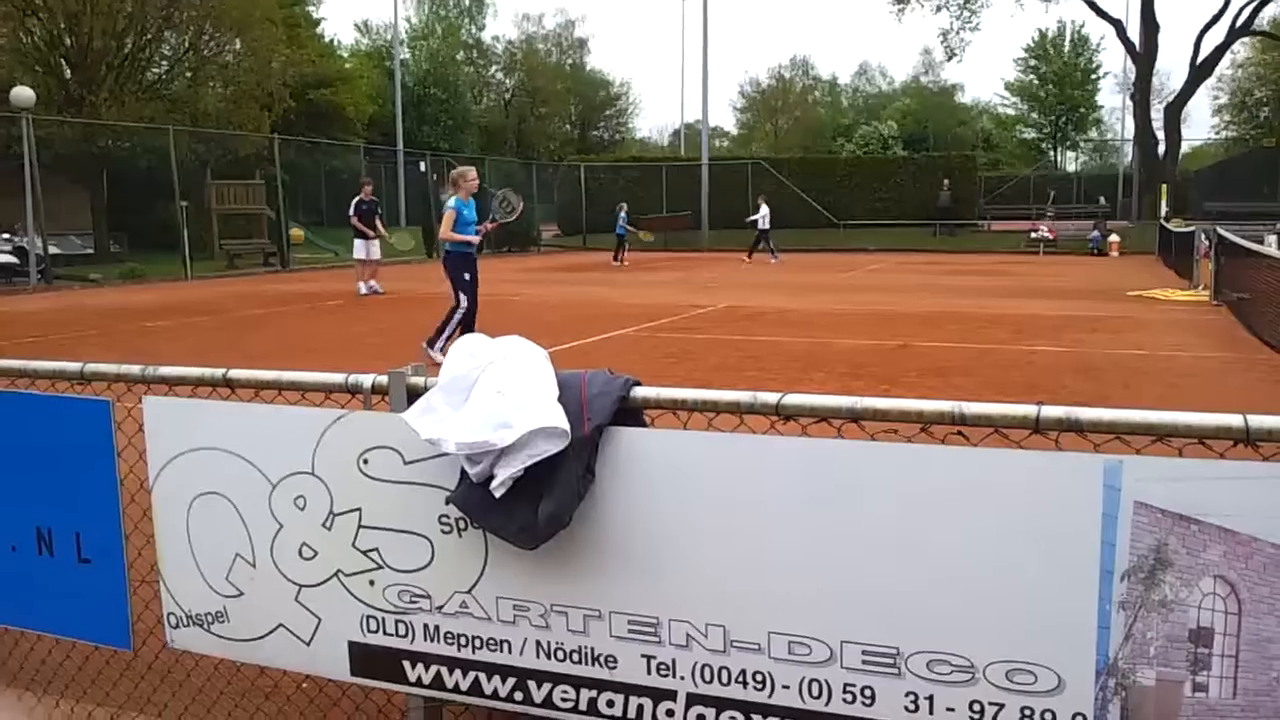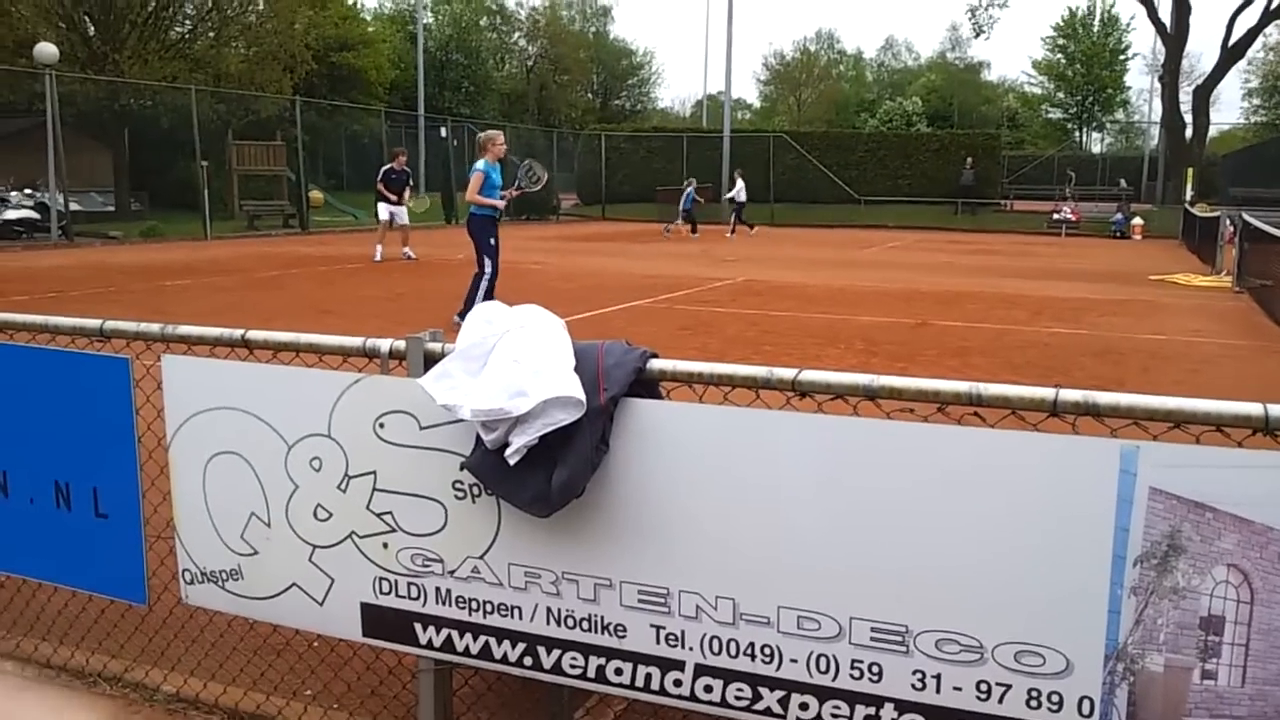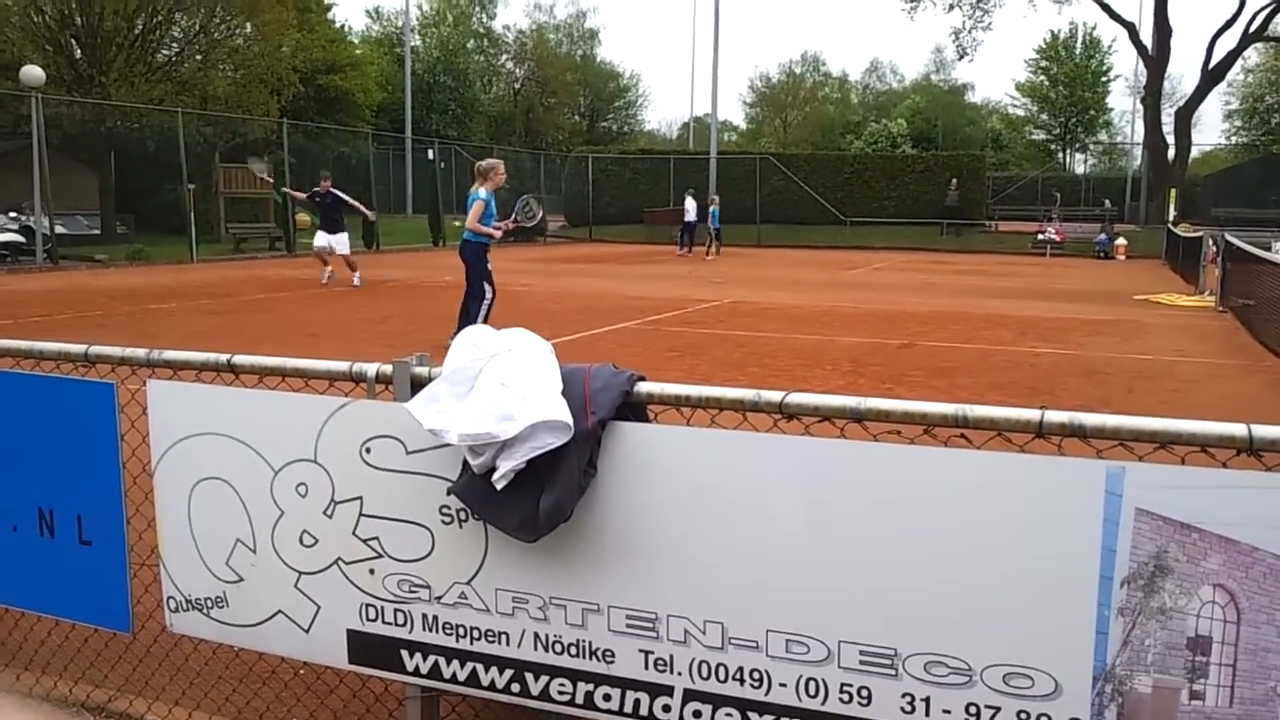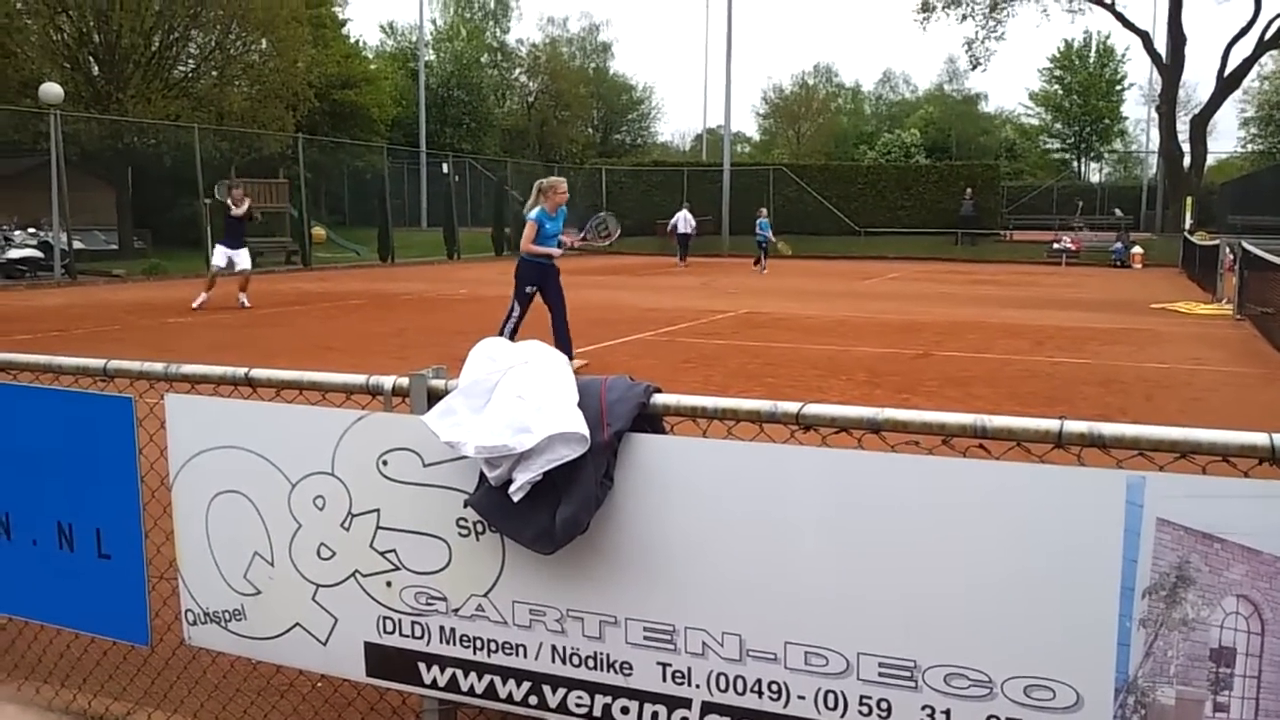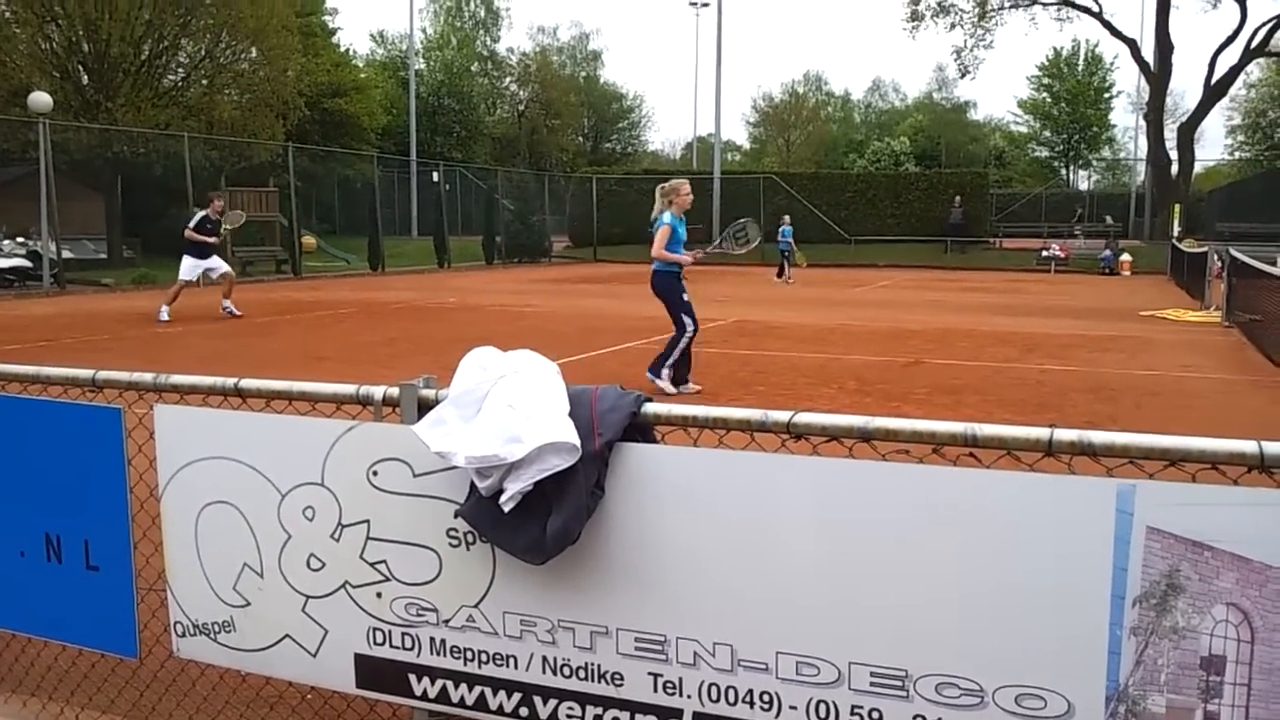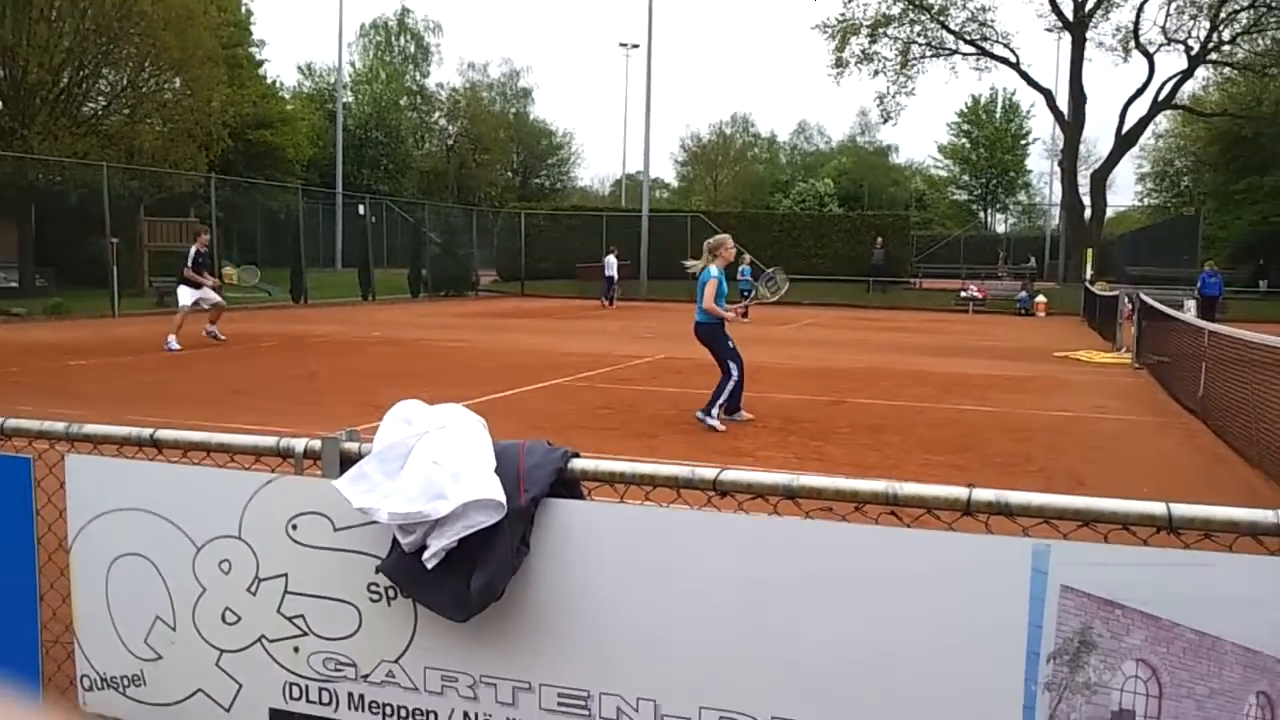
dt=0.7s
person 1, frame 1
left shoulder: (471, 203)
right shoulder: (453, 204)
right elbow: (443, 235)
left wrist: (481, 229)
right wrist: (469, 238)
left hip: (469, 257)
right hip: (455, 258)
left knee: (471, 306)
right knee: (463, 304)
right ankle: (435, 345)
person 1, frame 2
left shoulder: (496, 166)
right shoulder: (481, 167)
right elbow: (470, 197)
left wrist: (505, 195)
right wrist: (495, 203)
left hip: (489, 222)
right hip: (480, 222)
left knee: (491, 270)
right knee: (486, 269)
right ankle: (466, 315)
person 1, frame 3
left shoulder: (488, 194)
right shoulder: (482, 195)
right elbow: (470, 224)
left wrist: (499, 225)
right wrist: (492, 232)
left hip: (475, 248)
right hip: (474, 248)
left knee: (474, 293)
right knee: (487, 293)
person 1, frame 4
left shoulder: (561, 212)
right shoulder: (536, 216)
right elbow: (524, 247)
left wrist: (566, 240)
right wrist: (551, 251)
left hip: (548, 269)
right hip: (530, 268)
left knee: (559, 311)
right knee: (518, 311)
left ankle: (567, 358)
person 1, frame 5
left shoulder: (680, 219)
right shoulder: (667, 220)
right elbow: (656, 253)
left wrist: (689, 255)
right wrist: (682, 258)
left hip: (673, 278)
right hip: (664, 279)
left knee: (687, 328)
right knee: (688, 327)
left ankle: (679, 380)
right ankle: (660, 370)
person 1, frame 6
left shoulder: (715, 271)
right shoulder: (714, 274)
right elbow: (707, 305)
left wrist: (729, 309)
right wrist: (726, 316)
left hip: (708, 327)
right hip: (710, 328)
left knee: (736, 367)
right knee: (733, 373)
left ankle: (733, 410)
right ankle: (708, 413)
